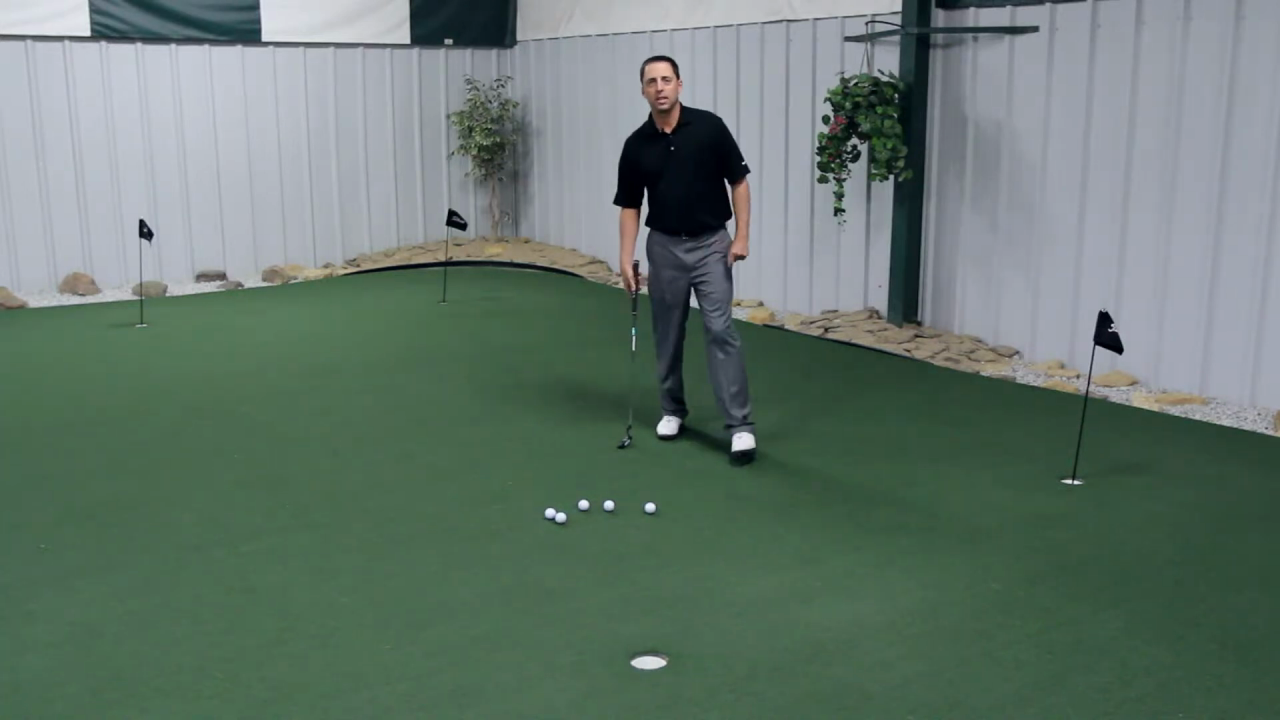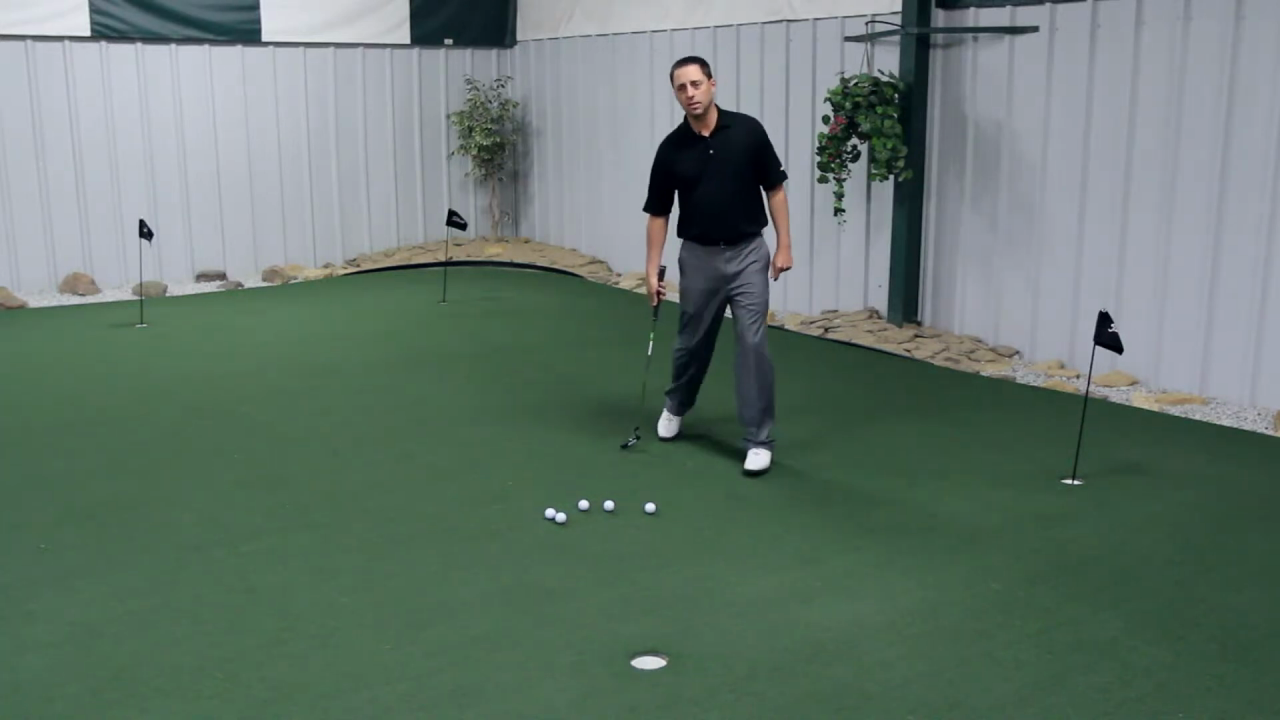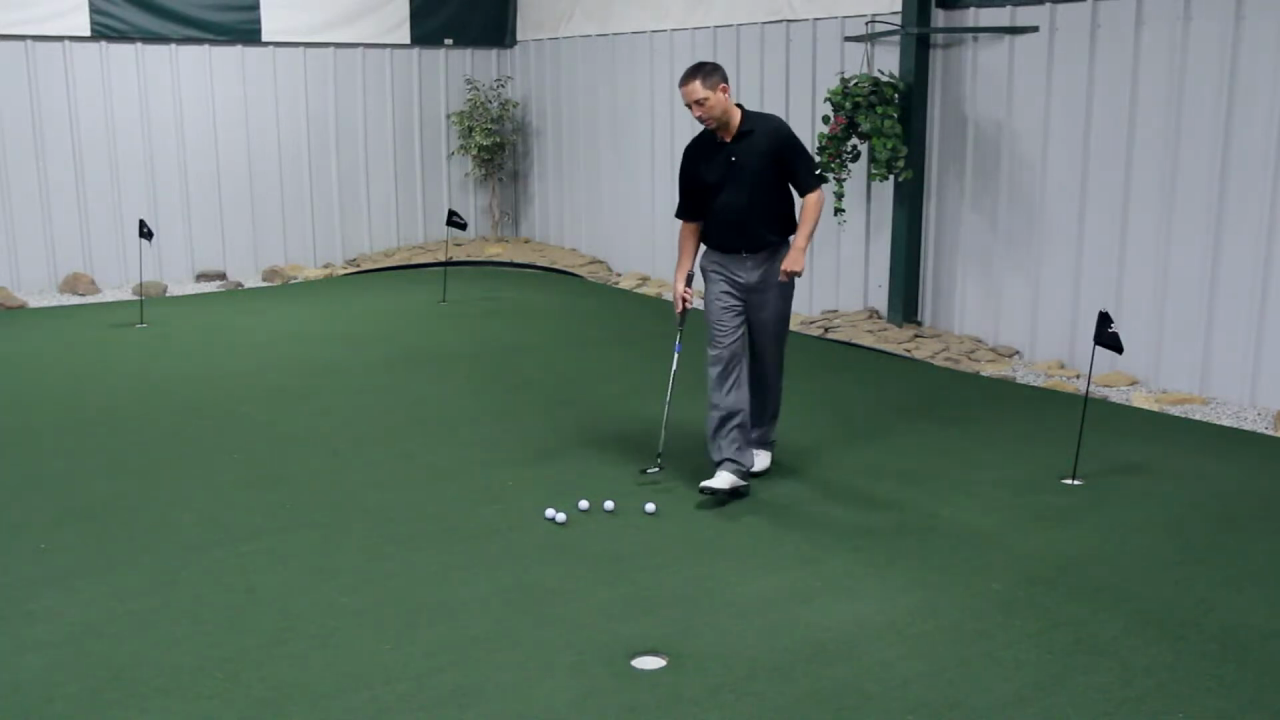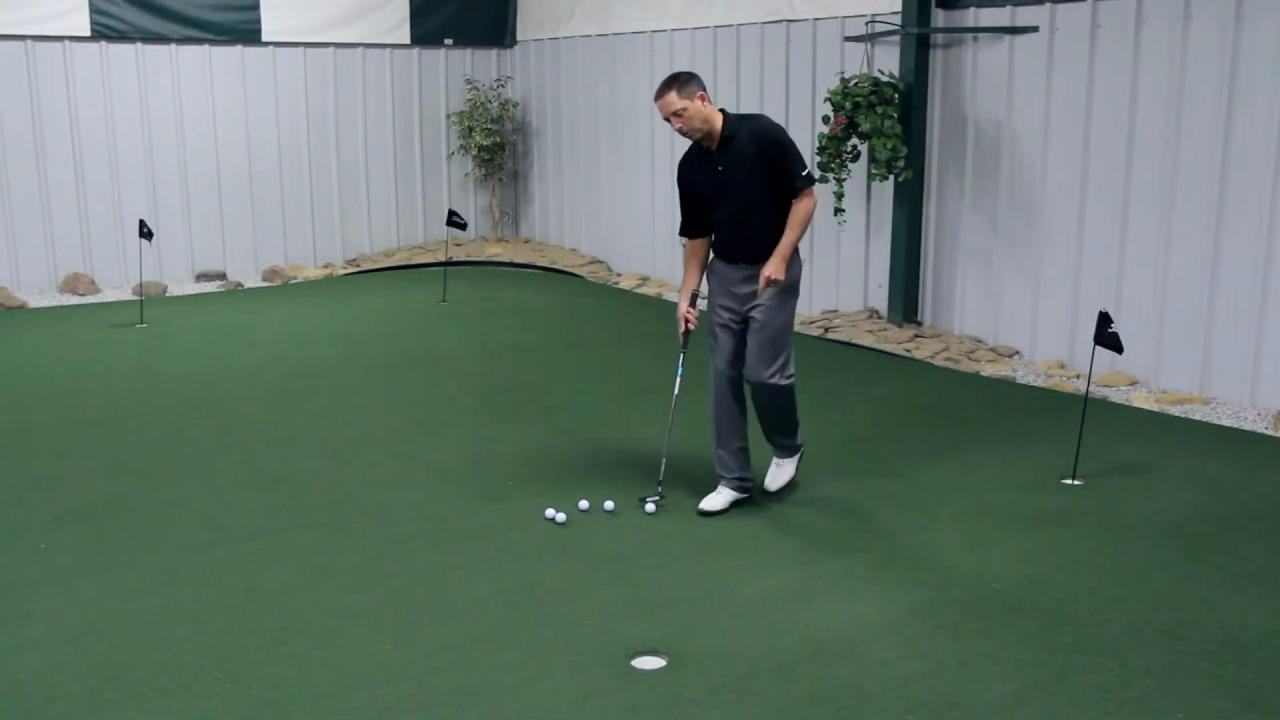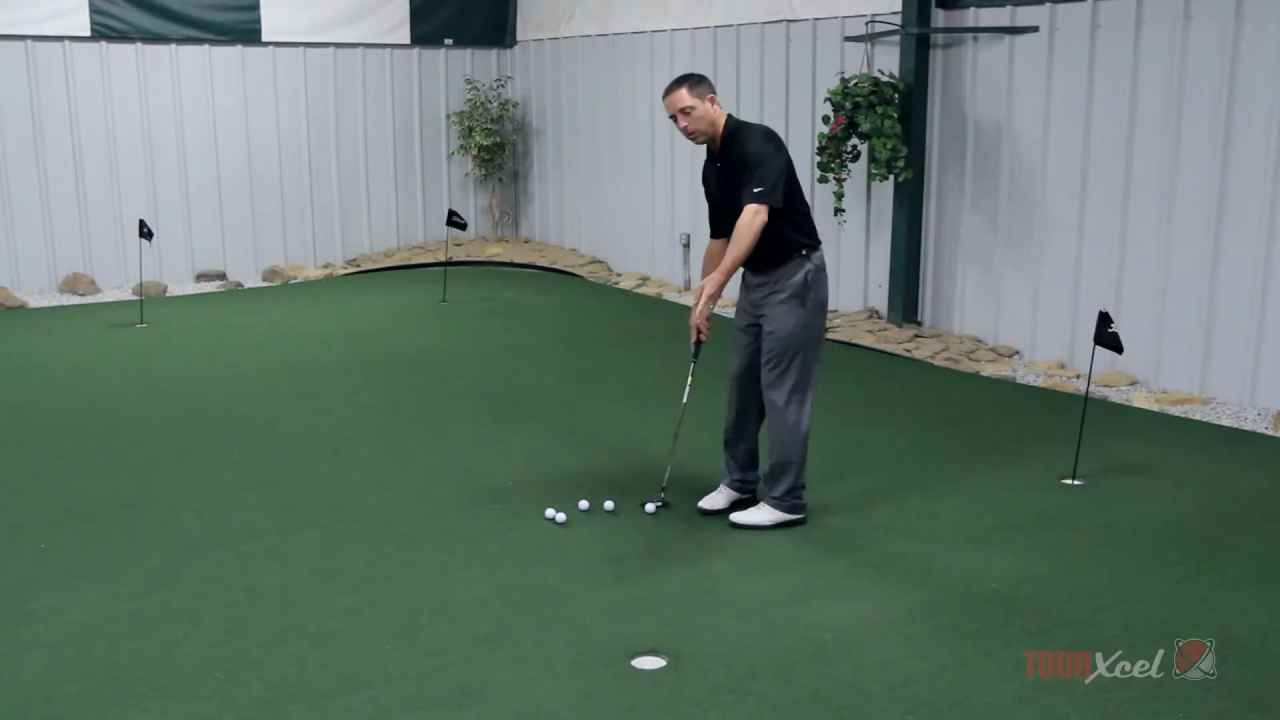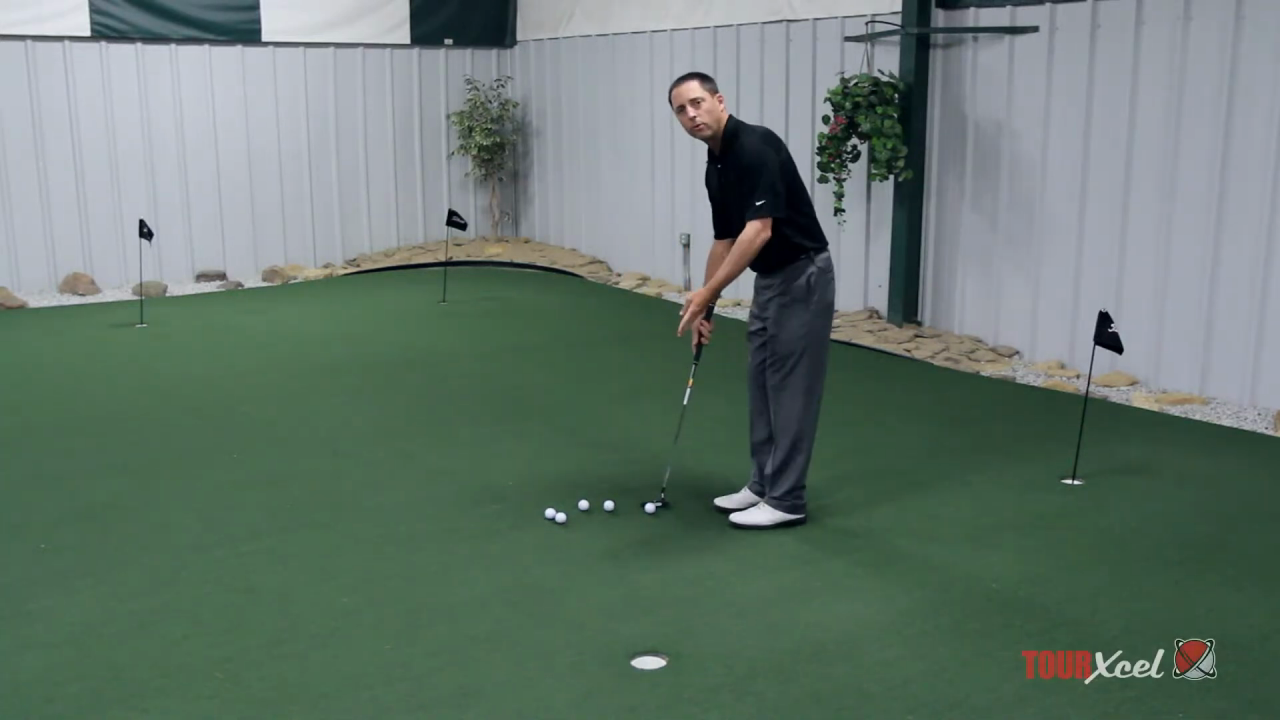
dt=0.4s
person 1, frame 1
left shoulder: (709, 126)
right shoulder: (636, 145)
left elbow: (738, 181)
right elbow: (629, 205)
left wrist: (741, 234)
right wrist: (626, 257)
left hip: (711, 245)
right hip: (664, 247)
left knee: (721, 332)
right knee: (667, 334)
left ankle: (740, 424)
right ankle: (673, 409)
person 1, frame 2
left shoulder: (748, 130)
right shoulder: (671, 149)
left elbow: (775, 189)
right elbow: (658, 213)
left wrist: (784, 245)
right wrist: (652, 268)
left hip: (749, 255)
right hip: (699, 258)
left knee: (753, 347)
right knee: (691, 342)
left ankle: (759, 439)
right ankle: (677, 404)
person 1, frame 3
left shoulder: (773, 133)
right shoulder: (695, 153)
left elbow: (812, 191)
right elbow: (691, 220)
left wrist: (799, 248)
right wrist: (681, 276)
left hip: (771, 263)
right hip: (720, 266)
left knee: (766, 360)
right knee: (725, 358)
left ankle: (759, 441)
right ankle: (732, 464)
person 1, frame 4
left shoulder: (762, 133)
right shoulder: (690, 166)
left elbow: (806, 194)
right elbow: (696, 237)
left wrist: (780, 256)
right wrist: (686, 297)
left hip: (772, 272)
right hip: (725, 275)
left knee: (766, 373)
right knee: (725, 377)
left ankle: (787, 445)
right ankle: (734, 479)
person 1, frame 5
left shoulder: (756, 143)
right shoulder: (711, 166)
left elbow: (756, 216)
right elbow: (721, 237)
left wrist: (716, 281)
right wrist: (703, 304)
left hip: (794, 276)
right hip: (756, 279)
left knee: (783, 388)
right knee: (744, 381)
left ankle: (786, 500)
right ankle: (740, 482)
person 1, frame 6
left shoulder: (756, 146)
right shoulder: (714, 167)
left elbow: (759, 230)
right elbow: (724, 240)
left wrist: (707, 292)
right wrist: (702, 304)
left hip: (801, 277)
right hip: (769, 281)
left knee: (790, 388)
right knee: (762, 385)
left ankle: (786, 500)
right ankle: (764, 484)
